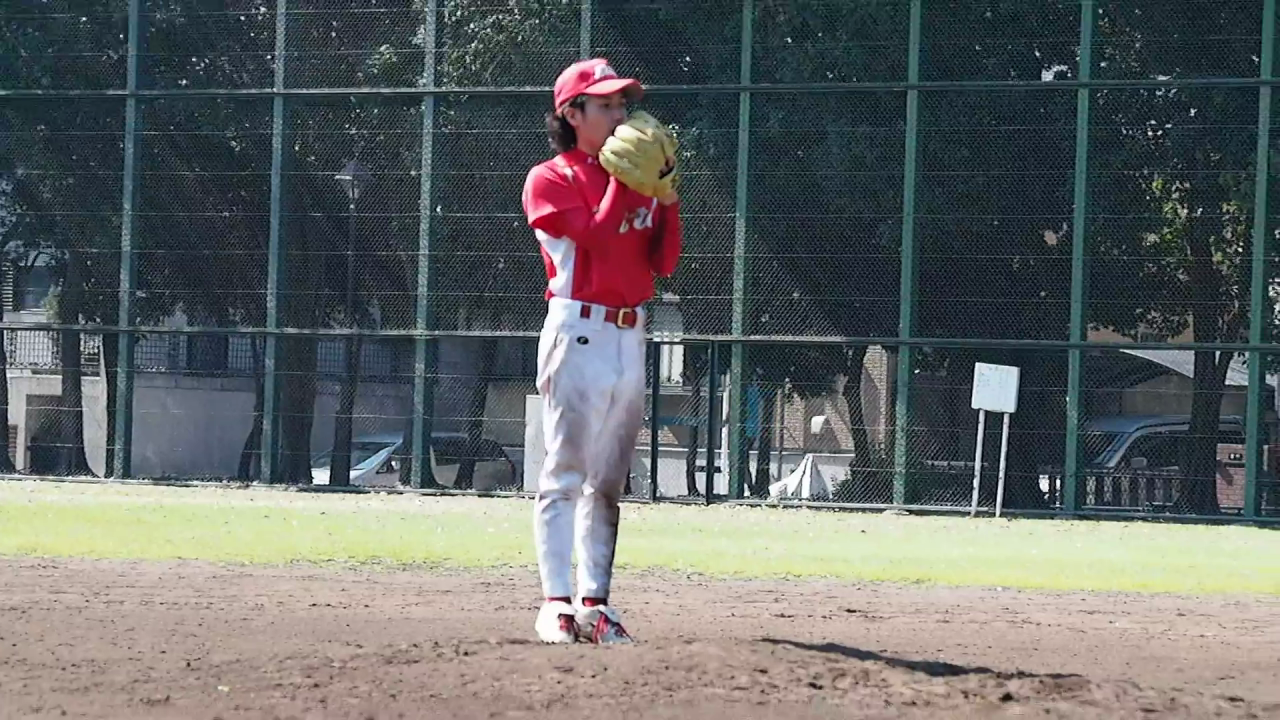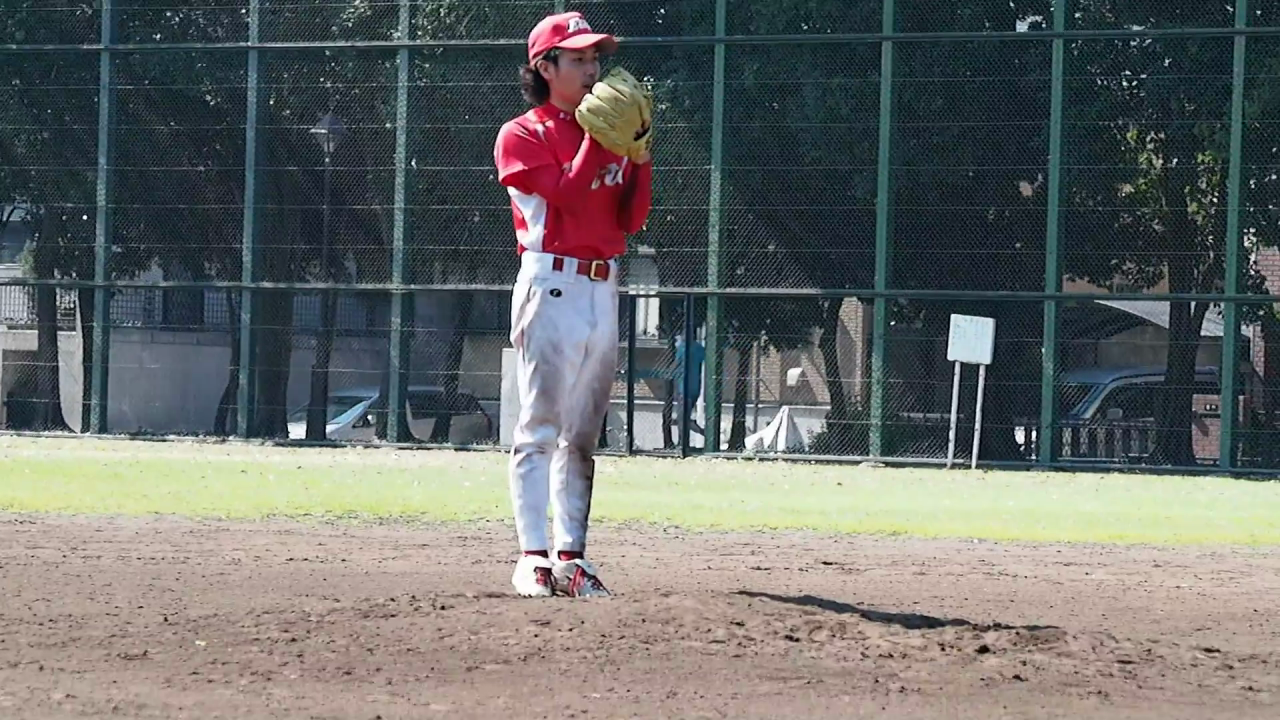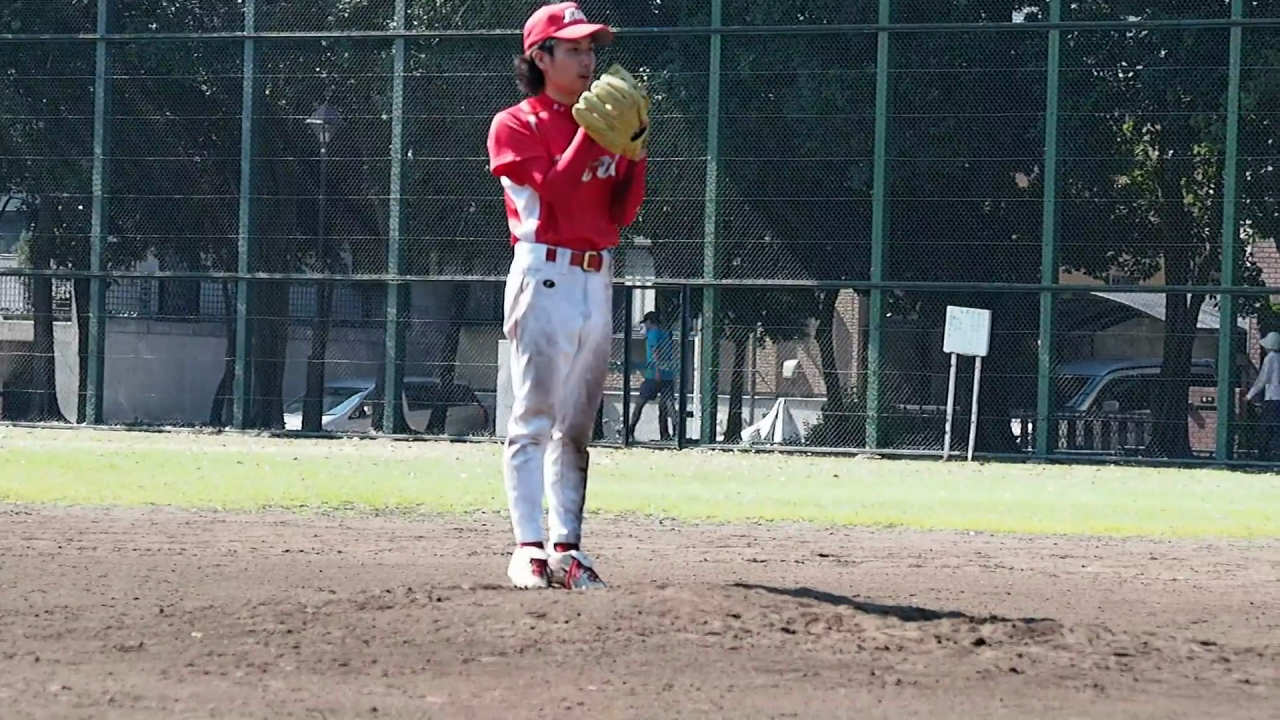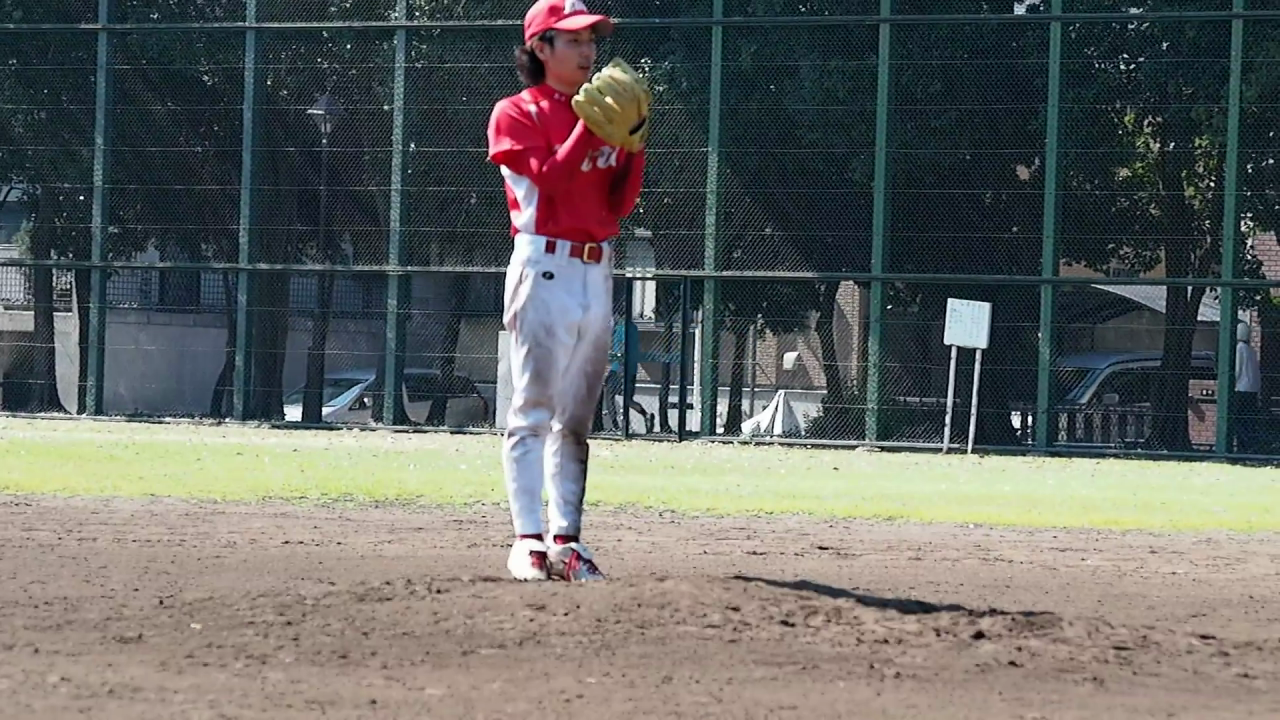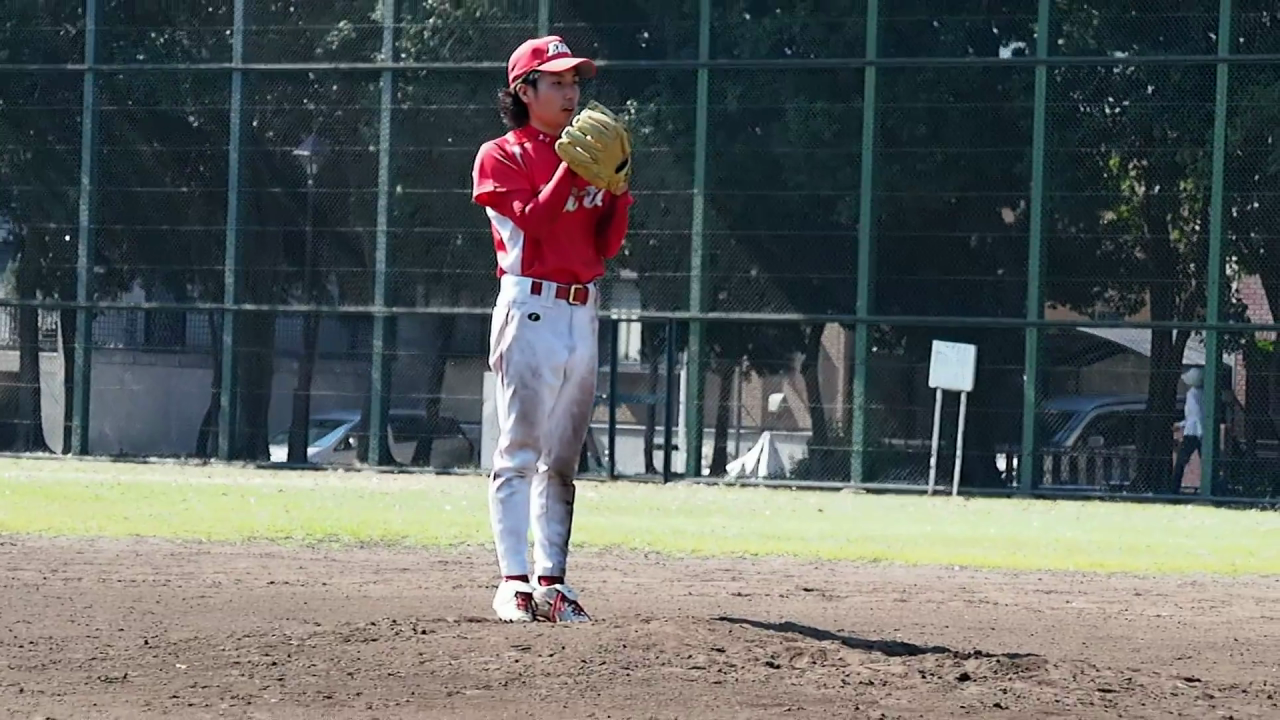
dt=0.3s
person 1, frame 1
left shoulder: (635, 179)
right shoulder: (549, 178)
left elbow: (663, 261)
right elbow: (598, 236)
left wrist: (666, 190)
right wrist: (623, 174)
left hip: (630, 336)
right hip: (579, 332)
left knee: (608, 479)
right knee: (565, 473)
left ankle: (595, 601)
right ankle: (557, 603)
person 1, frame 2
right shoulder: (521, 134)
left elbow: (631, 219)
right elbow: (569, 196)
left wrist: (639, 150)
right wrist: (598, 133)
left hip: (603, 290)
right hip: (552, 286)
left knee: (582, 433)
right knee: (540, 427)
left ankle: (571, 555)
right ankle: (534, 556)
person 1, frame 3
right shoulder: (515, 123)
left elbow: (621, 214)
right elbow: (556, 188)
left wrist: (635, 148)
right wrist: (592, 127)
left hip: (598, 281)
right hip: (545, 277)
left knee: (576, 424)
right knee: (534, 418)
left ankle: (566, 547)
right ankle: (529, 547)
person 1, frame 4
right shoulder: (516, 113)
left elbow: (620, 204)
right elbow: (552, 178)
left wrist: (634, 139)
right wrist: (593, 118)
left hip: (597, 271)
right hip: (545, 267)
left knee: (576, 415)
right knee: (534, 409)
left ankle: (566, 538)
right ankle: (528, 538)
person 1, frame 5
right shoulder: (501, 156)
left elbow: (607, 245)
right elbow: (535, 221)
left wrist: (618, 180)
right wrist: (573, 163)
left hip: (583, 313)
right hip: (531, 309)
left knee: (561, 457)
right knee: (520, 450)
left ankle: (551, 579)
right ankle: (514, 580)
